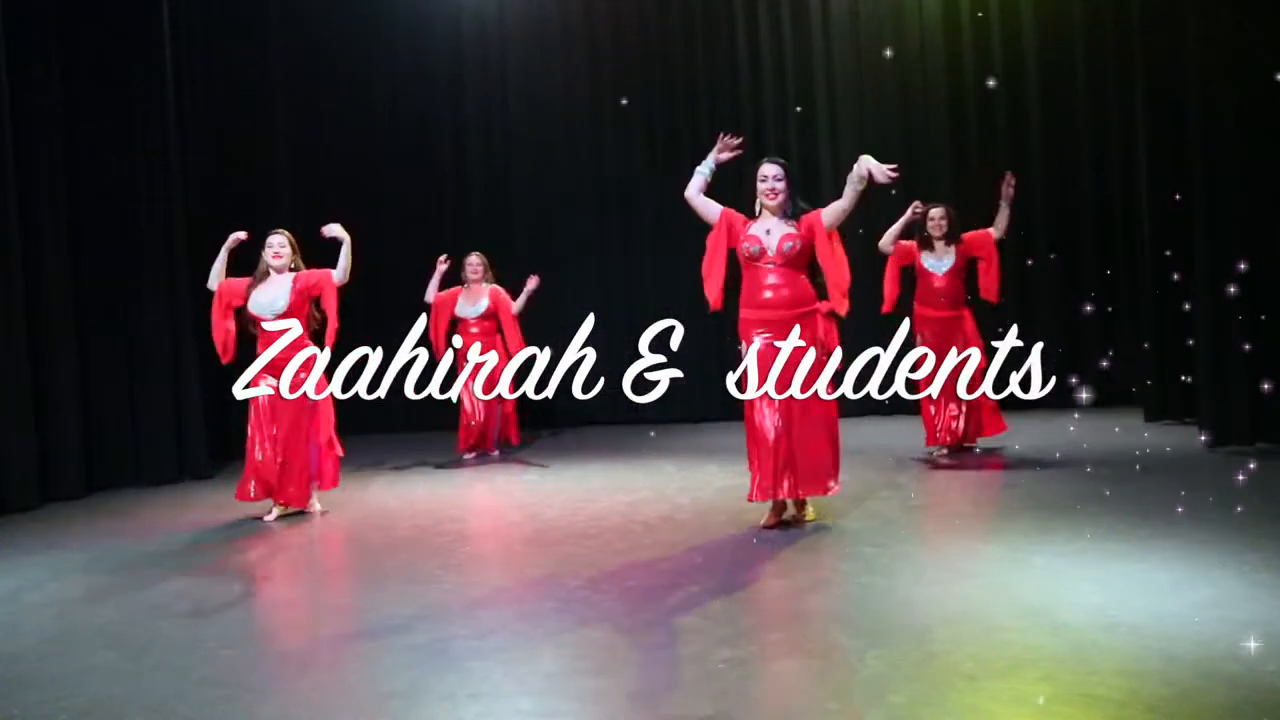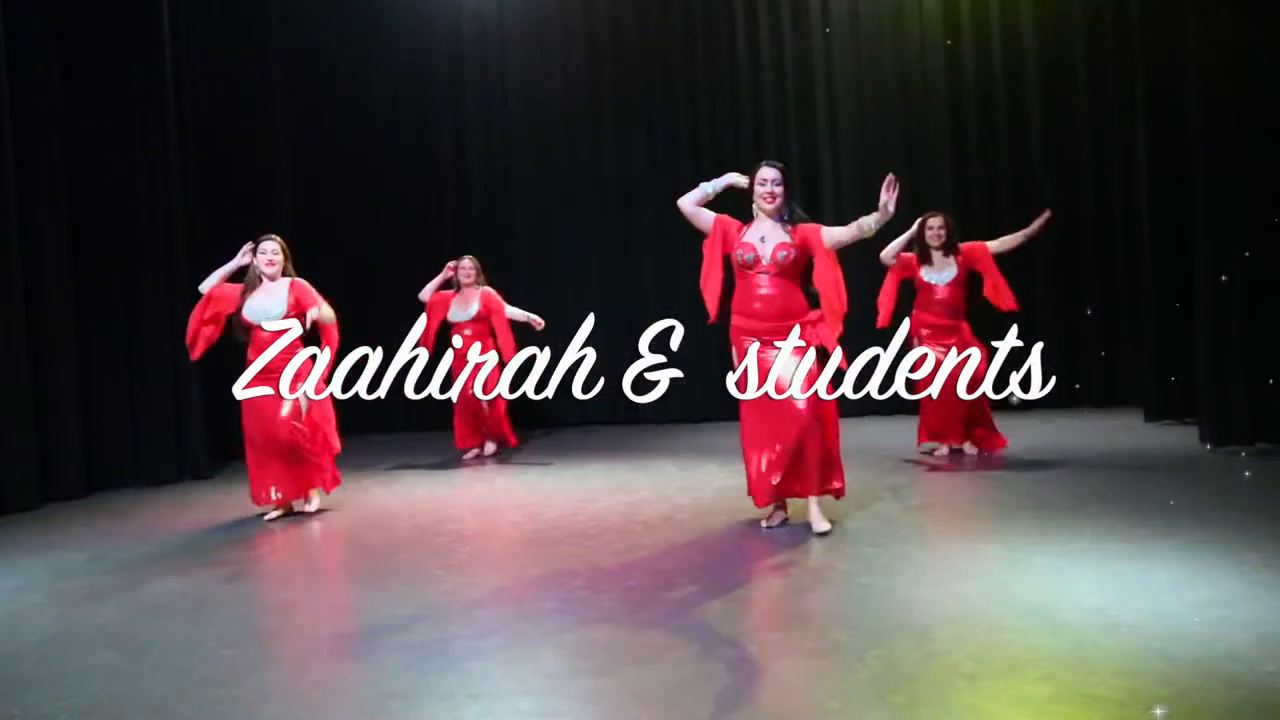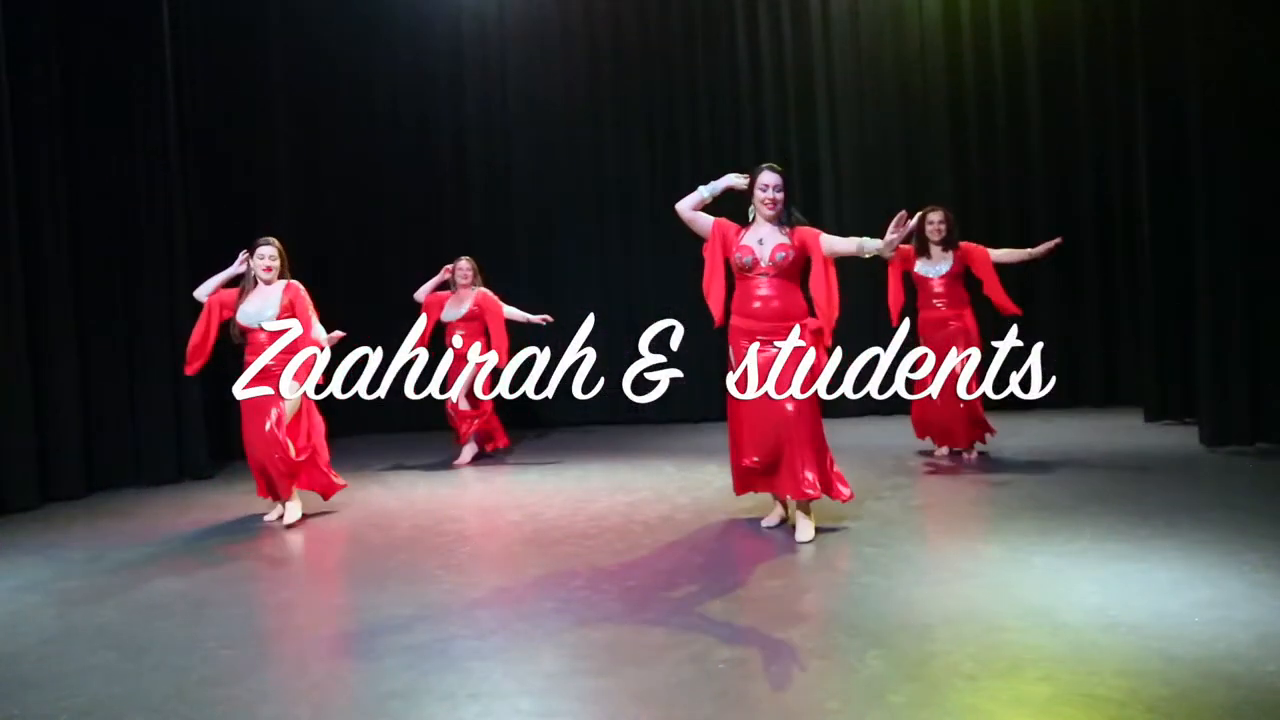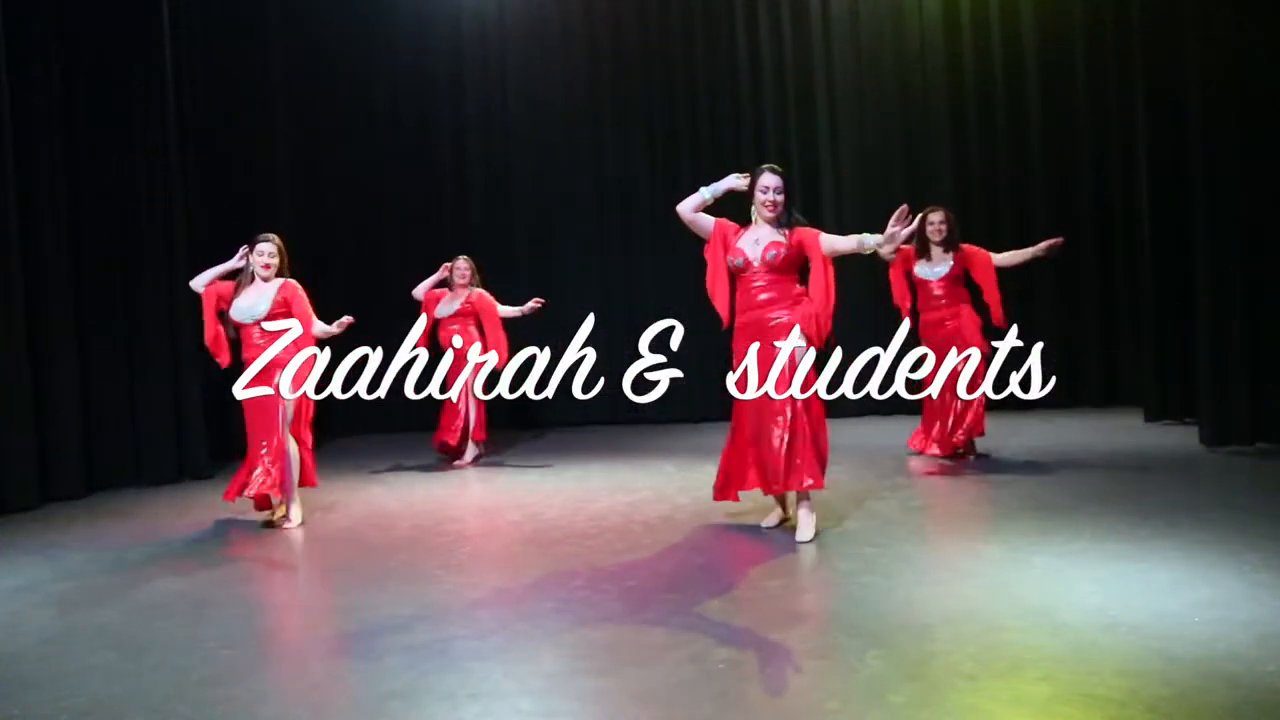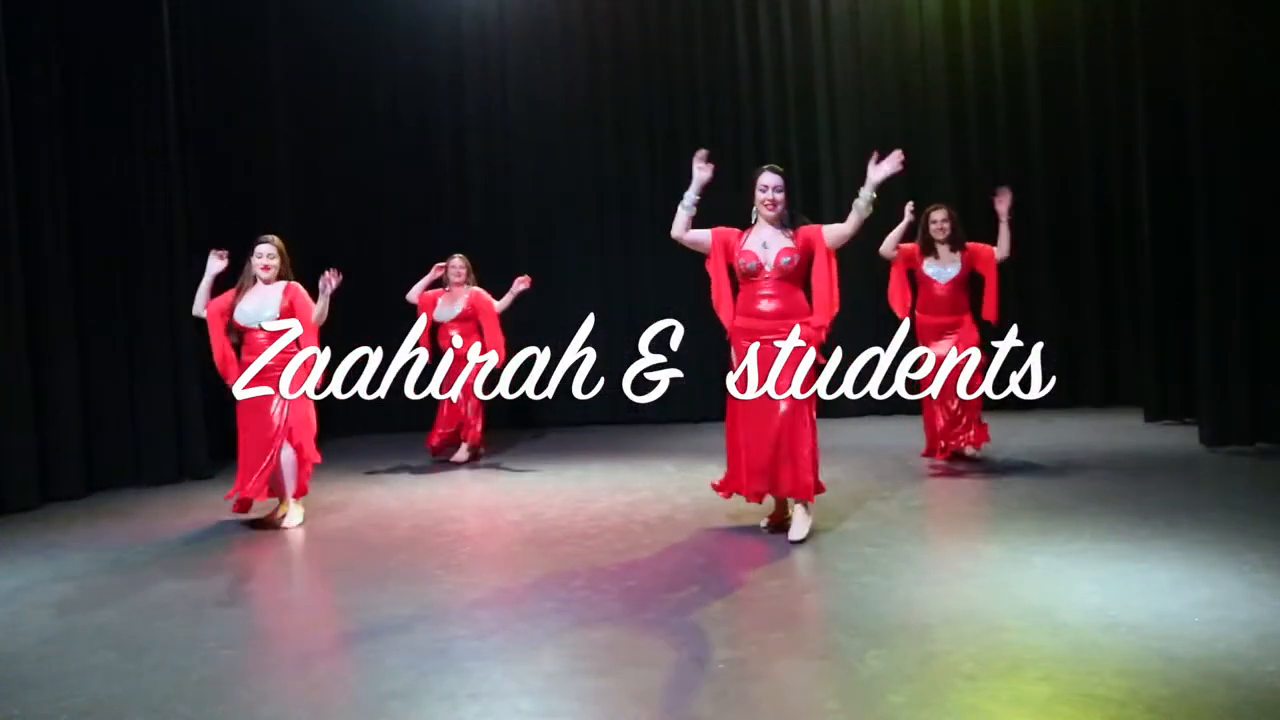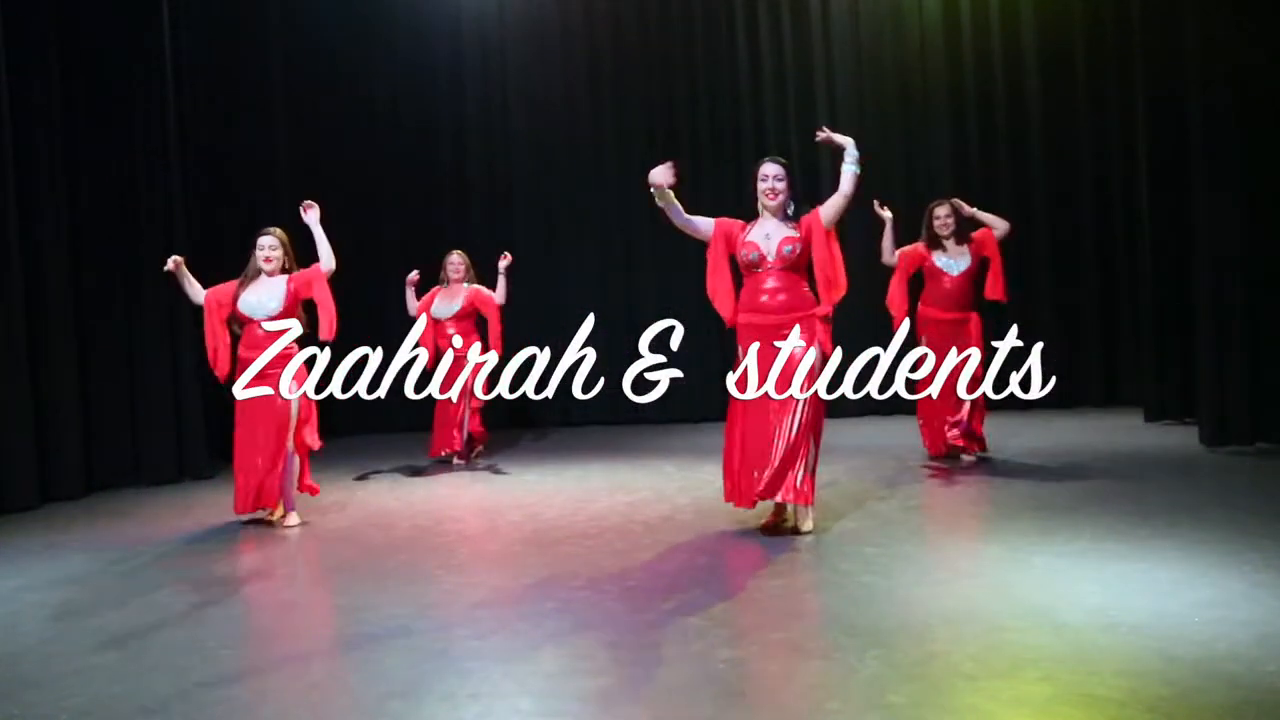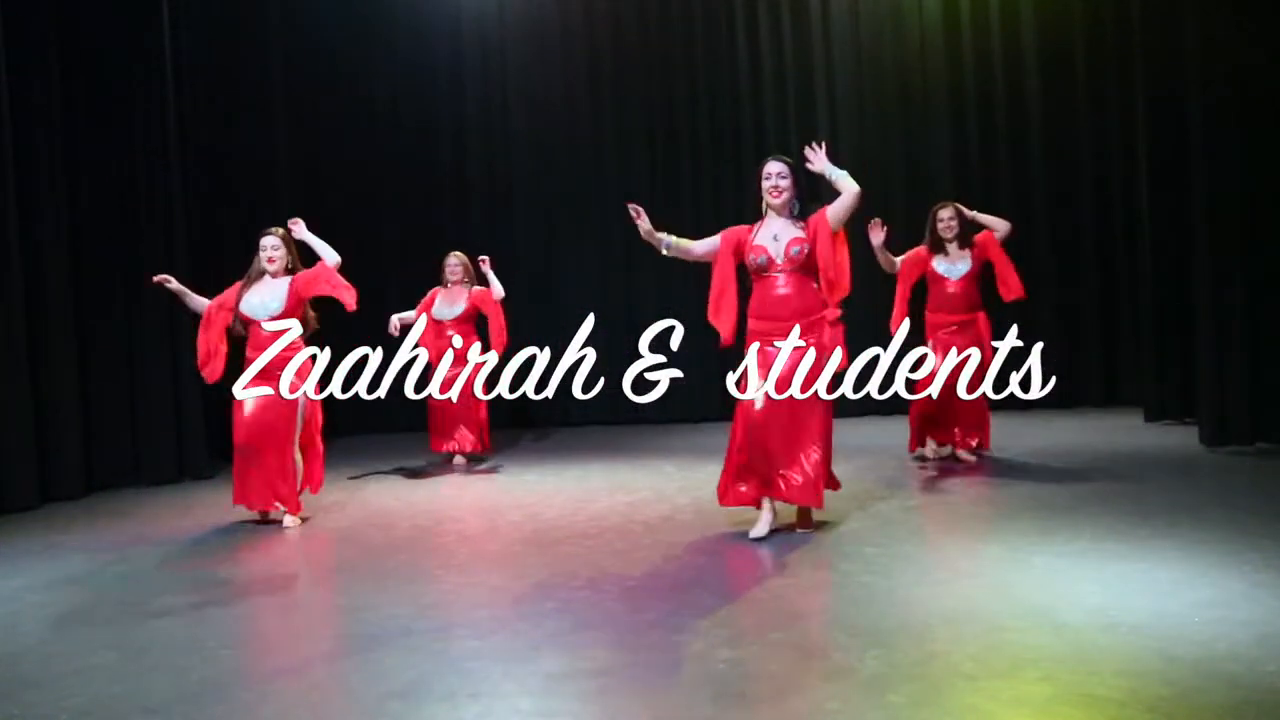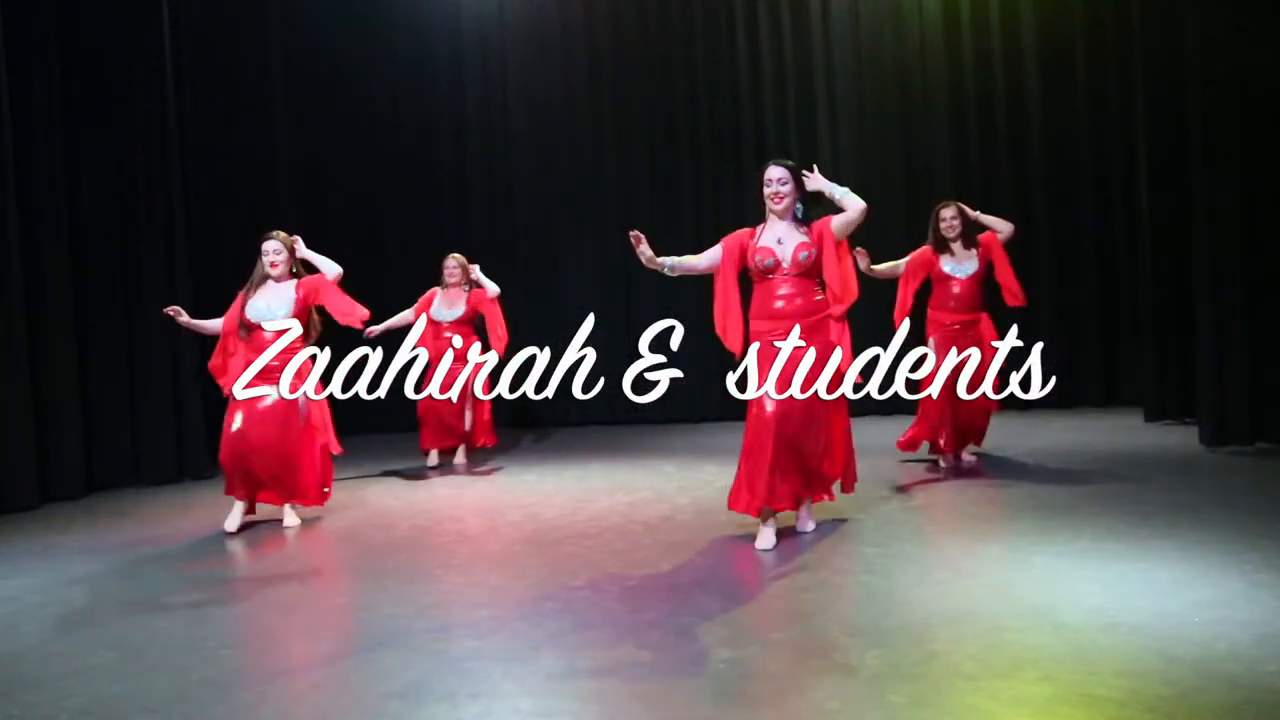
dt=0.2s
person 1, frame 1
left shoulder: (807, 225)
right shoulder: (737, 226)
left elbow: (848, 201)
right elbow: (692, 196)
left wrist: (863, 168)
right wrist: (712, 160)
left hip: (804, 326)
right hip: (758, 330)
left knee: (808, 410)
right knee: (766, 413)
left ankle: (802, 497)
right ankle: (776, 499)
person 1, frame 2
left shoulder: (803, 234)
right shoulder: (732, 232)
left elbow: (848, 232)
right elbow: (685, 205)
left wrist: (880, 216)
right wrist: (726, 181)
left hip: (794, 335)
right hip: (749, 338)
left knee: (804, 413)
right knee: (760, 422)
left ankle: (814, 500)
right ankle: (777, 502)
person 1, frame 3
left shoulder: (800, 236)
right shoulder: (730, 234)
left elbow: (847, 245)
right elbow: (683, 209)
left wrist: (883, 243)
right wrist: (723, 184)
left hip: (791, 337)
right hip: (747, 339)
left knee: (795, 417)
right knee: (756, 421)
left ankle: (805, 508)
right ankle: (779, 500)
person 1, frame 4
left shoulder: (798, 236)
right shoulder: (729, 234)
left elbow: (844, 243)
right elbow: (684, 210)
left wrist: (883, 240)
right wrist: (724, 186)
left hip: (790, 328)
right hip: (749, 335)
left knee: (792, 408)
right knee: (757, 417)
left ankle: (805, 504)
right ankle: (780, 501)
person 1, frame 5
left shoulder: (804, 237)
right shoulder: (733, 240)
left elbow: (848, 228)
right elbow: (680, 234)
left wrist: (870, 187)
right wrist: (697, 185)
left hip: (791, 338)
right hip: (749, 339)
left knee: (790, 414)
right knee: (753, 420)
left ankle: (801, 505)
right ankle: (778, 503)
person 1, frame 6
left shoulder: (808, 226)
right shoulder: (733, 232)
left elbow: (845, 191)
right elbow: (683, 221)
left wrist: (848, 147)
right wrist: (662, 191)
left hip: (801, 332)
right hip: (755, 336)
left knee: (797, 416)
right knee: (754, 419)
left ankle: (800, 505)
right ankle: (777, 505)
person 1, frame 7
left shoulder: (815, 227)
right shoulder: (743, 236)
left elbow: (852, 194)
right elbow: (693, 249)
left wrist: (826, 169)
right wrist: (655, 236)
left hip: (811, 334)
right hip: (765, 339)
left knee: (807, 418)
right knee: (758, 418)
left ankle: (804, 503)
right ankle: (766, 506)
person 1, frame 8
left shoulder: (818, 232)
right shoulder: (746, 239)
left elbow: (859, 209)
right elbow: (699, 262)
left wrist: (825, 187)
right wrist: (656, 261)
left hip: (815, 337)
right hip: (769, 341)
left knee: (812, 422)
right knee: (768, 422)
left ankle: (805, 502)
right ankle: (766, 518)
person 2, frame 1
left shoulder: (303, 281)
right shoulder: (253, 286)
left elbow: (341, 277)
right elbow: (215, 286)
left wrist: (345, 241)
right wrist: (226, 249)
left hip: (302, 367)
right hip: (267, 371)
left knee: (305, 432)
right knee: (266, 434)
left ankle: (309, 495)
right ankle: (279, 498)
person 2, frame 2
left shoulder: (296, 286)
right shoulder: (245, 293)
left elbow: (330, 315)
right elbow: (206, 291)
left wrist: (318, 314)
right wrist: (235, 264)
left hip: (293, 370)
right hip: (258, 375)
left knee: (291, 429)
right knee: (261, 436)
left ankle: (310, 488)
right ankle: (281, 499)
person 2, frame 3
left shoulder: (292, 289)
right shoulder: (240, 295)
left elbow: (312, 326)
right elbow: (200, 295)
left wrist: (326, 340)
right wrist: (231, 271)
left hip: (288, 373)
right hip: (255, 378)
left knee: (274, 434)
right knee: (258, 441)
left ankle: (292, 495)
right ankle: (282, 500)
person 2, frame 4
left shoulder: (288, 287)
right shoulder: (236, 290)
left elbow: (311, 325)
right elbow: (197, 285)
left wrist: (332, 329)
right wrist: (232, 265)
left hip: (286, 368)
right hip: (254, 374)
left knee: (280, 431)
right knee: (263, 439)
left ankle: (293, 502)
right ankle: (279, 500)
person 2, frame 5
left shoulder: (291, 290)
right shoulder: (239, 295)
left elbow: (314, 322)
right elbow: (200, 311)
left wrist: (325, 296)
right wrist: (211, 274)
left hip: (285, 374)
right hip: (252, 378)
left knee: (280, 436)
right knee: (258, 443)
left ankle: (294, 503)
right ankle: (281, 500)
person 2, frame 6
left shoulder: (295, 282)
right shoulder: (241, 288)
left elbow: (328, 266)
right elbow: (201, 297)
left wrist: (315, 225)
right wrist: (181, 270)
left hip: (284, 372)
right hip: (250, 375)
left knee: (283, 438)
right knee: (252, 438)
left ankle: (289, 506)
right ankle: (273, 499)
person 2, frame 7
left shoulder: (299, 283)
right shoulder: (246, 288)
left elbow: (333, 262)
right elbow: (209, 308)
left wrist: (306, 236)
right wrist: (180, 290)
left hip: (291, 372)
right hip: (256, 375)
left knee: (288, 441)
right knee: (249, 437)
left ankle: (290, 506)
right ankle: (264, 500)
person 2, frame 8
left shoulder: (303, 288)
right shoulder: (250, 293)
left elbow: (336, 273)
right elbow: (226, 326)
left wrist: (306, 253)
right wrist: (189, 321)
left hip: (293, 377)
right hip: (255, 379)
left knee: (290, 445)
right knee: (238, 439)
left ankle: (289, 505)
right ankle: (242, 499)
person 3, frame 1
left shoulder: (964, 244)
right shoulder: (915, 249)
left elbow: (998, 231)
right elbow: (884, 246)
left wrist: (1005, 201)
right wrist: (905, 218)
left hip: (958, 320)
right hip: (928, 322)
left knee: (966, 376)
right knee: (934, 378)
left ankle: (965, 433)
right ankle: (939, 438)
person 3, frame 2
left shoulder: (964, 253)
right shoulder: (913, 261)
left elbow: (999, 245)
right elbow: (885, 257)
left wrist: (1032, 228)
right wrist: (911, 233)
left hip: (956, 330)
right hip: (926, 331)
left knee: (970, 377)
right knee: (934, 384)
left ankle: (966, 437)
right ankle: (941, 439)
person 3, frame 3
left shoulder: (962, 251)
right shoulder: (912, 255)
left elbow: (999, 255)
left wrist: (1035, 252)
right wrist: (911, 228)
left hip: (960, 323)
right hip: (930, 325)
left knee: (962, 380)
right knee: (933, 383)
left ankle: (966, 440)
right ankle: (943, 440)
person 3, frame 4
left shoulder: (962, 253)
right shoulder: (912, 255)
left elbow: (1000, 259)
right elbow: (884, 251)
left wrist: (1036, 250)
left hip: (959, 323)
right hip: (930, 326)
left ankle: (965, 439)
right ankle: (941, 441)
person 3, frame 5
left shoulder: (967, 251)
right shoulder: (916, 252)
left elbow: (1001, 254)
right elbow: (884, 251)
left wrist: (1003, 217)
right wrist: (905, 222)
left hip: (960, 326)
right hip: (927, 327)
left knee: (964, 377)
right knee: (936, 383)
left ankle: (968, 438)
right ankle: (943, 441)
person 3, frame 6
left shoulder: (973, 243)
right shoulder: (922, 250)
left elbow: (1003, 228)
right elbow: (888, 258)
left wrist: (971, 212)
right wrist: (888, 223)
left hip: (964, 323)
right hip: (931, 323)
left knee: (966, 379)
right knee: (934, 381)
left ankle: (965, 440)
right ankle: (940, 442)
person 3, frame 7
left shoulder: (976, 246)
right shoulder: (925, 253)
left elbow: (1005, 228)
right elbow: (893, 266)
left wrist: (972, 215)
right wrist: (879, 246)
left hip: (972, 325)
right hip: (940, 327)
left knee: (969, 384)
right knee: (937, 382)
left ankle: (964, 443)
right ankle: (931, 438)
person 3, frame 8
left shoulder: (980, 246)
right shoulder: (930, 253)
left elbow: (1008, 230)
right elbow: (898, 268)
left wrist: (974, 215)
right wrist: (869, 268)
left hip: (973, 326)
right hip: (941, 326)
left knee: (971, 386)
right knee: (941, 383)
left ankle: (961, 444)
right ankle: (941, 445)
person 4, frame 1
left shoulder: (494, 291)
right shoulder: (457, 293)
left elbow: (513, 310)
right elbow: (430, 299)
left wrist: (527, 291)
right wrist: (438, 273)
left hip: (491, 351)
right hip: (466, 354)
left knee: (492, 396)
right knee: (469, 398)
left ankle: (493, 443)
right ankle: (473, 445)
person 4, frame 2
left shoulder: (486, 293)
right shoulder: (450, 297)
left elbow: (506, 311)
right elbow: (423, 297)
left wrist: (530, 316)
right wrist: (443, 276)
left hip: (483, 352)
right hip: (460, 355)
left knee: (477, 395)
right knee: (465, 400)
left ankle: (491, 437)
right ankle: (475, 443)
person 4, frame 3
left shoulder: (481, 294)
right shoulder: (446, 298)
left elbow: (504, 310)
right elbow: (419, 297)
left wrist: (530, 317)
right wrist: (440, 277)
right hip: (455, 356)
left knee: (458, 395)
right knee: (464, 399)
left ankle: (471, 443)
right ankle: (478, 441)
person 4, frame 4
left shoulder: (477, 295)
right shoulder: (442, 295)
left elbow: (497, 310)
right elbow: (417, 294)
left wrist: (523, 309)
right wrist: (438, 275)
left hip: (470, 351)
right hip: (452, 354)
left knee: (467, 394)
right knee: (457, 398)
left ankle: (472, 445)
right ankle: (469, 443)
person 4, frame 5
left shoulder: (475, 294)
right shoulder: (438, 296)
left elbow: (496, 307)
right elbow: (411, 297)
left wrist: (513, 292)
right wrist: (431, 276)
left hip: (470, 353)
right hip: (451, 356)
left knee: (467, 396)
right knee: (452, 400)
left ankle: (467, 446)
right ankle: (474, 444)
person 4, frame 6
left shoulder: (474, 291)
right shoulder: (437, 293)
left elbow: (498, 300)
right elbow: (415, 312)
left wrist: (501, 272)
right wrist: (410, 286)
left hip: (468, 353)
right hip: (446, 356)
left knee: (463, 398)
right knee: (448, 401)
left ankle: (460, 449)
right ankle: (474, 443)
person 4, frame 7
left shoulder: (475, 293)
right shoulder: (436, 293)
left elbow: (499, 295)
right elbow: (416, 315)
left wrist: (488, 272)
right wrist: (396, 317)
left hip: (467, 355)
right hip: (443, 357)
left knee: (464, 401)
right knee: (439, 401)
left ankle: (463, 449)
right ankle: (449, 444)
person 4, frame 8
left shoulder: (474, 295)
right shoulder: (434, 294)
left elbow: (494, 292)
right elbow: (411, 314)
left wrist: (478, 276)
right wrist: (382, 326)
left hip: (465, 357)
right hip: (441, 358)
left knee: (463, 401)
right knee: (431, 402)
left ankle: (461, 449)
right ankle: (434, 447)
